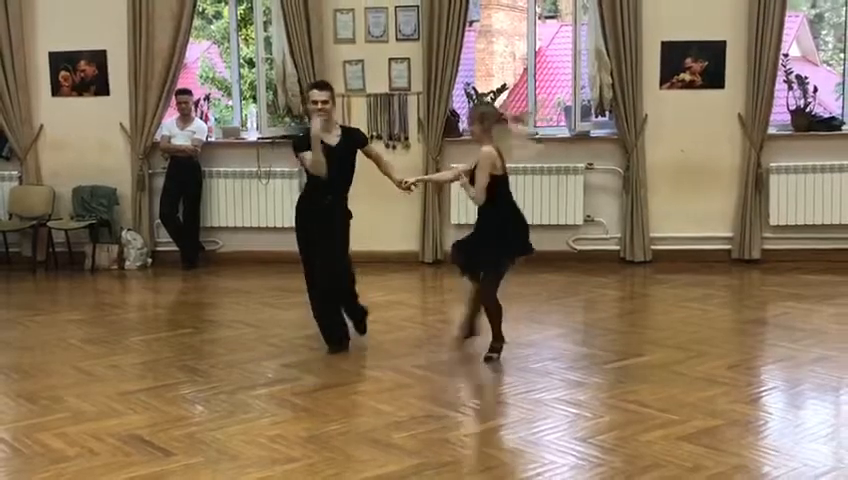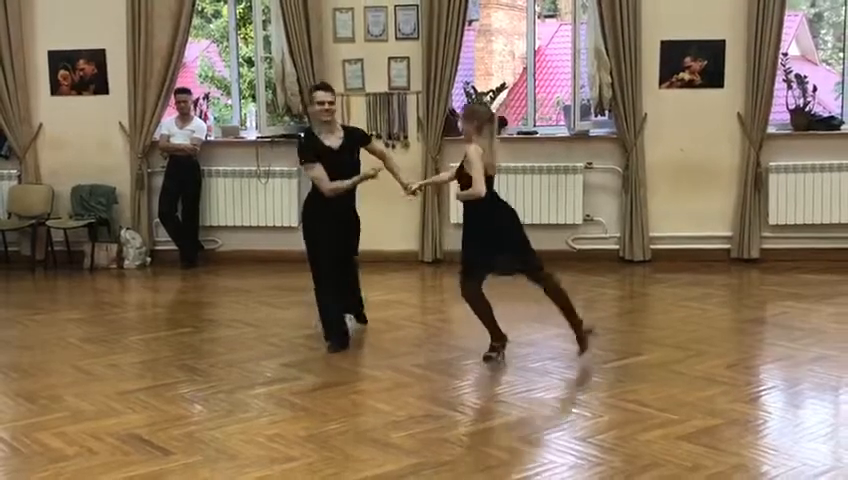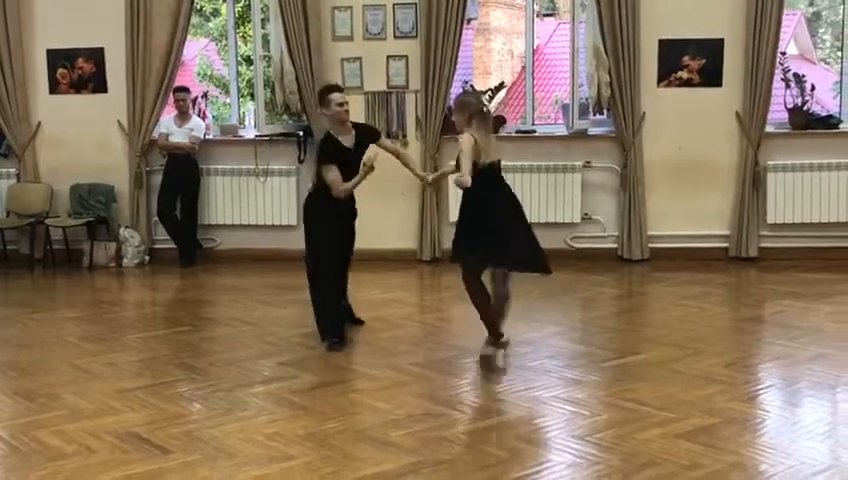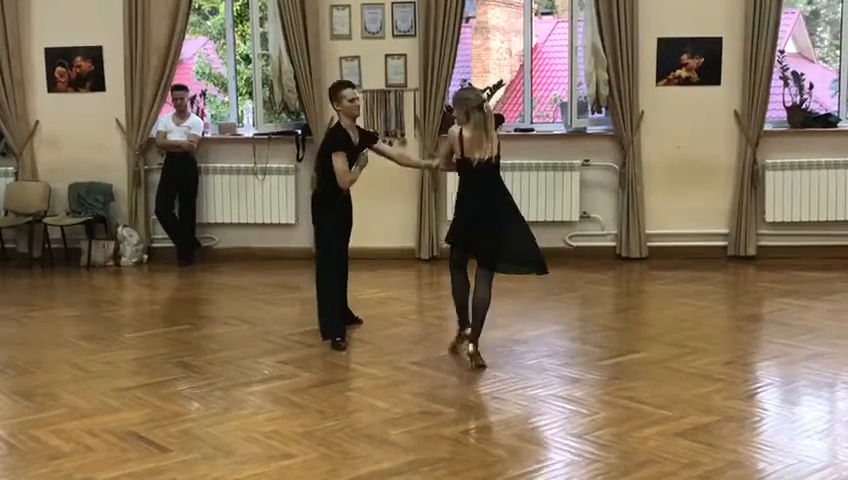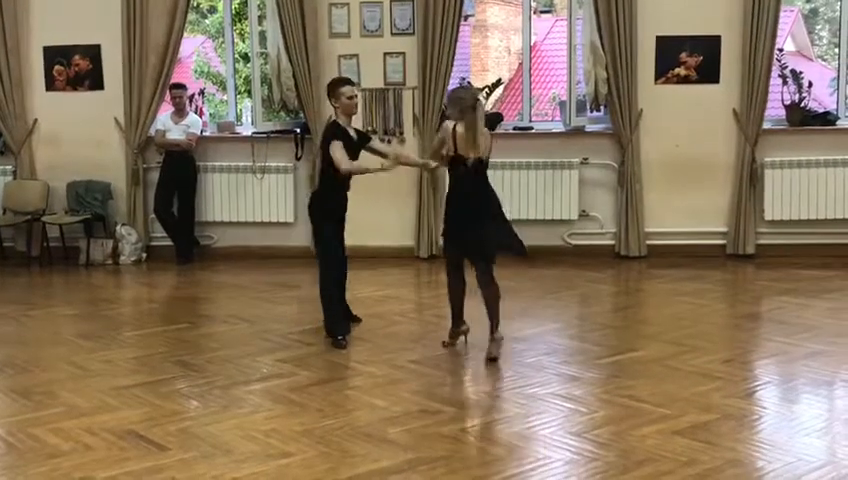
dt=0.2s
person 1, frame 1
left shoulder: (352, 135)
right shoulder: (302, 141)
left elbow: (376, 158)
right elbow: (319, 171)
left wrist: (396, 179)
right wrist: (316, 136)
left hip: (338, 211)
right hip: (310, 213)
left knee: (339, 269)
right knee: (318, 275)
left ankle: (356, 315)
right ankle: (335, 335)
person 1, frame 2
left shoulder: (354, 135)
right shoulder: (308, 146)
left elbow: (383, 155)
right elbow: (327, 189)
left wrist: (403, 182)
right wrist: (361, 178)
left hip: (347, 211)
right hip: (319, 215)
left knee: (347, 265)
right knee: (325, 270)
left ankle: (353, 307)
right ankle: (336, 333)
person 1, frame 3
left shoulder: (363, 132)
right shoulder: (327, 146)
left elbow: (396, 151)
right elbow: (339, 191)
left wrist: (420, 175)
right wrist: (363, 173)
left hip: (346, 208)
right hip: (321, 211)
left knee: (340, 262)
right knee: (322, 267)
left ankle: (343, 312)
right ankle: (332, 332)
person 1, frame 4
left shoulder: (361, 134)
right shoulder: (336, 137)
left elbow: (395, 154)
right elbow: (345, 181)
left wrist: (427, 164)
right wrist: (361, 161)
left hip: (341, 205)
right hip: (328, 206)
left knee: (341, 260)
right knee: (330, 264)
left ankle: (341, 312)
right ankle: (334, 331)
person 1, frame 5
left shoulder: (357, 134)
right shoulder: (334, 132)
left elbow: (391, 153)
right elbow: (345, 166)
left wrist: (425, 163)
right wrist: (379, 166)
left hip: (334, 203)
right hip: (324, 204)
left knee: (337, 260)
right knee: (332, 263)
left ankle: (341, 313)
right ankle: (336, 329)
person 2, frame 1
left shoulder: (487, 152)
right shoulder: (488, 152)
left elbow: (478, 197)
right elbow: (458, 173)
left wrist: (468, 185)
right wrist: (418, 179)
left hip: (500, 228)
right hip: (497, 224)
left knee: (487, 287)
right knee: (479, 278)
left ankle: (497, 340)
right ankle: (470, 322)
person 2, frame 2
left shoulder: (473, 150)
right shoulder: (484, 149)
left elbow: (479, 191)
right elbow: (455, 173)
left wrist: (464, 195)
right wrist: (424, 182)
left hip: (485, 226)
right hip: (500, 221)
left knee: (469, 288)
right knee: (536, 274)
left ankle: (498, 339)
right ankle: (577, 328)
person 2, frame 3
left shoulder: (468, 140)
right shoulder: (489, 138)
left elbow: (465, 181)
left wrist: (451, 176)
right wrist: (440, 174)
left hip: (479, 214)
right hip: (505, 211)
left knee: (471, 276)
right knee: (500, 277)
left ankle: (495, 336)
right ankle: (494, 337)
person 2, frame 4
left shoulder: (455, 133)
right shoulder: (493, 136)
left elbow: (444, 163)
left hip: (470, 212)
right hip: (498, 211)
left knee: (458, 267)
right knee: (484, 277)
left ankle: (464, 327)
right ankle: (473, 341)
person 2, frame 5
left shoulder: (450, 128)
right shoulder: (486, 136)
left elbow: (434, 154)
left hip: (460, 207)
right hip: (485, 206)
left knee: (454, 268)
right knee: (484, 272)
left ankle: (457, 326)
right ankle: (493, 333)
person 3, frame 1
left shoulder: (200, 126)
right shoulder: (168, 124)
left elbow: (194, 151)
right elbow: (162, 146)
left wrist: (172, 148)
right wrist: (182, 147)
left hip: (191, 169)
right hip: (174, 169)
left knee: (191, 214)
right knee: (166, 212)
left ankle: (190, 255)
right ankle: (191, 247)
person 3, frame 2
left shoulder: (199, 125)
right shoulder: (167, 123)
left elbow: (194, 150)
right elbow: (161, 145)
left wrist: (172, 148)
right wrist: (182, 146)
left hip: (190, 169)
right hip: (173, 168)
left knee: (190, 213)
right knee: (165, 211)
left ankle: (189, 254)
right ankle: (190, 246)
person 3, frame 3
left shoulder: (198, 123)
right shoulder: (166, 121)
left elbow: (192, 149)
right elbow: (160, 144)
left wrist: (170, 146)
right wrist: (181, 145)
left hip: (189, 167)
right hip: (171, 166)
left knee: (188, 211)
right knee: (163, 210)
left ankle: (188, 252)
right ankle: (189, 245)
person 3, frame 4
left shoulder: (196, 121)
right shoulder: (164, 119)
left elbow: (190, 147)
right elbow: (158, 142)
left wrist: (169, 144)
right wrist: (179, 143)
left hip: (187, 165)
right hip: (170, 164)
left knee: (187, 210)
right knee: (162, 208)
left ankle: (186, 251)
right ankle: (187, 243)
person 3, frame 5
left shoulder: (194, 120)
right shoulder: (163, 118)
left elbow: (189, 145)
right elbow: (157, 141)
left wrist: (167, 143)
right wrist: (178, 142)
left hip: (186, 163)
right hip: (169, 163)
left knee: (186, 208)
right knee: (160, 207)
left ankle: (185, 249)
right ankle: (186, 242)
